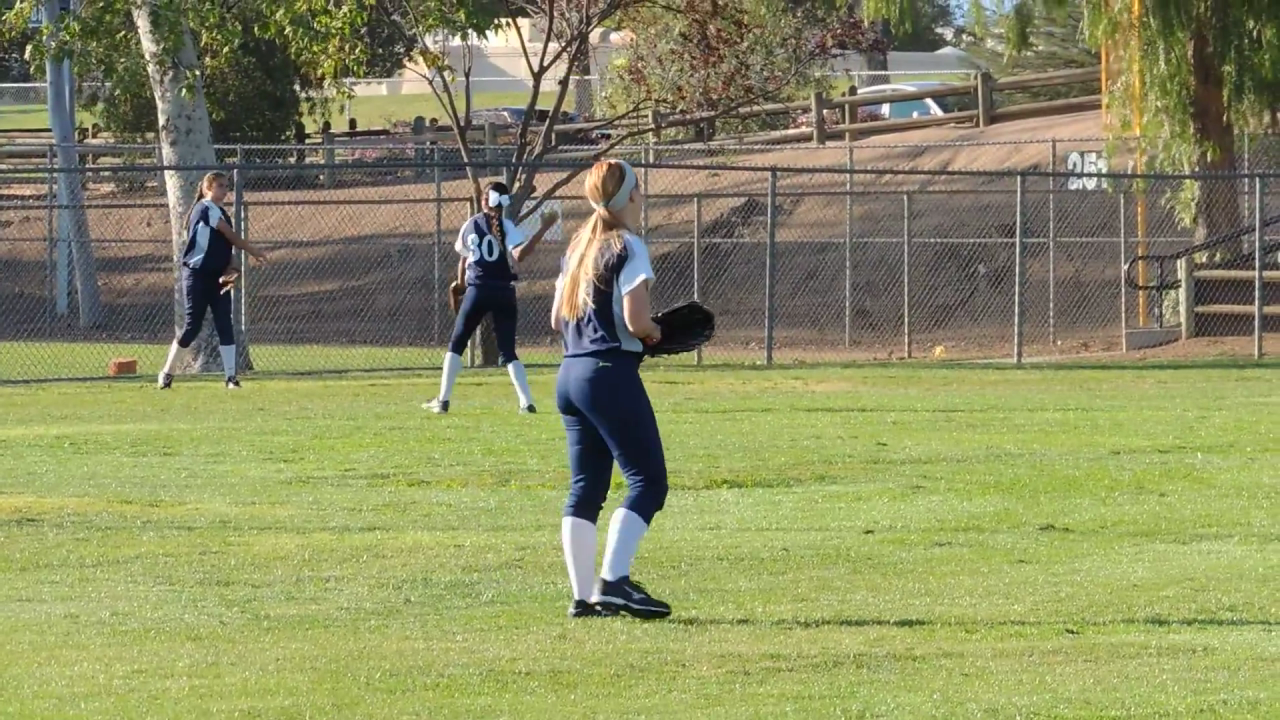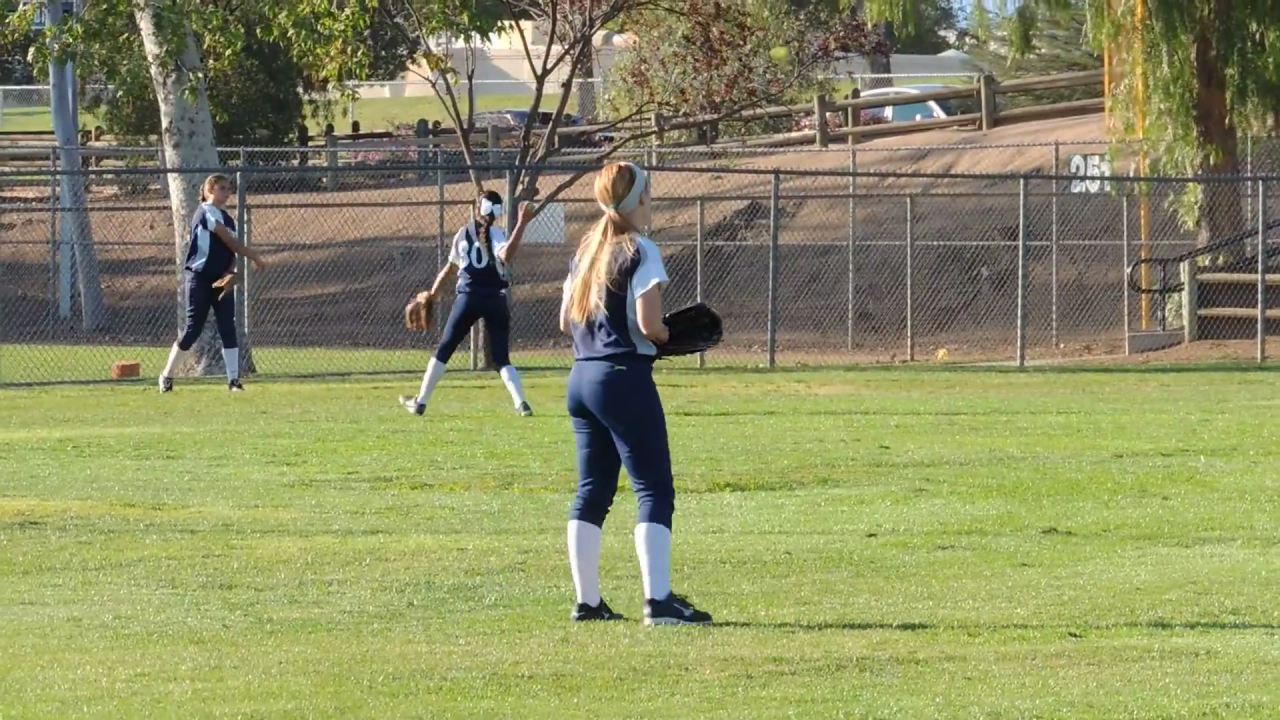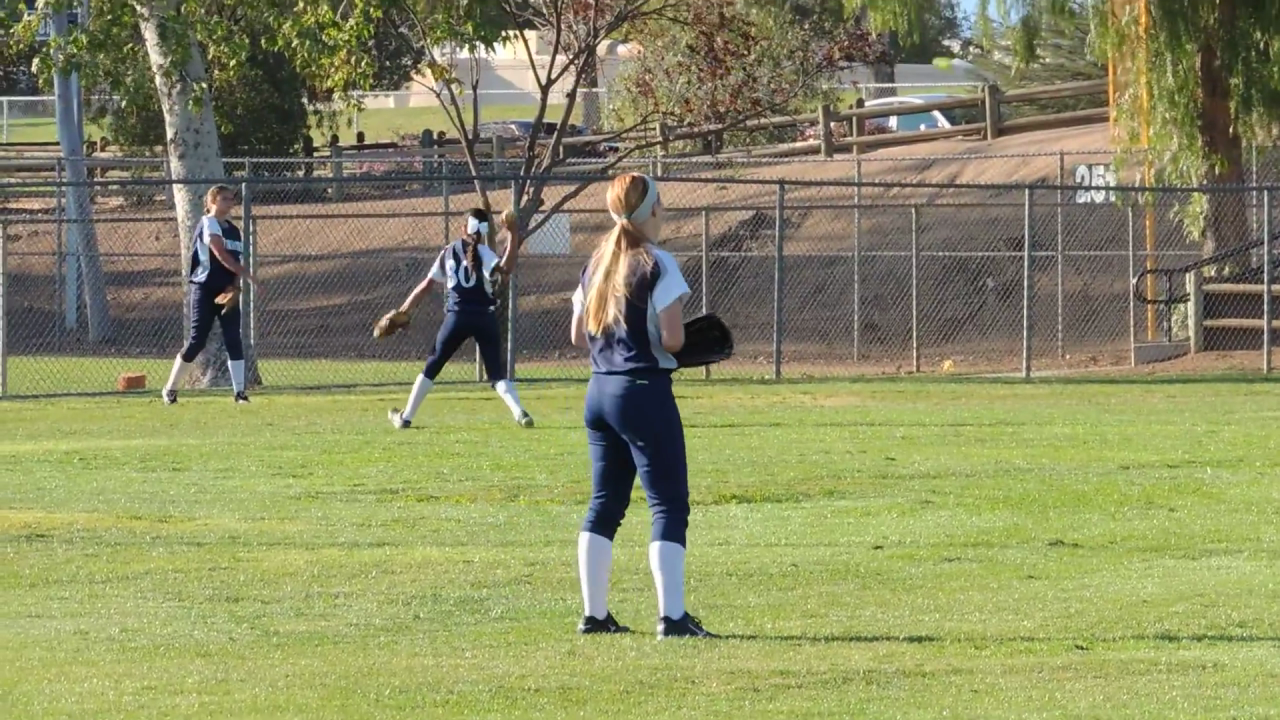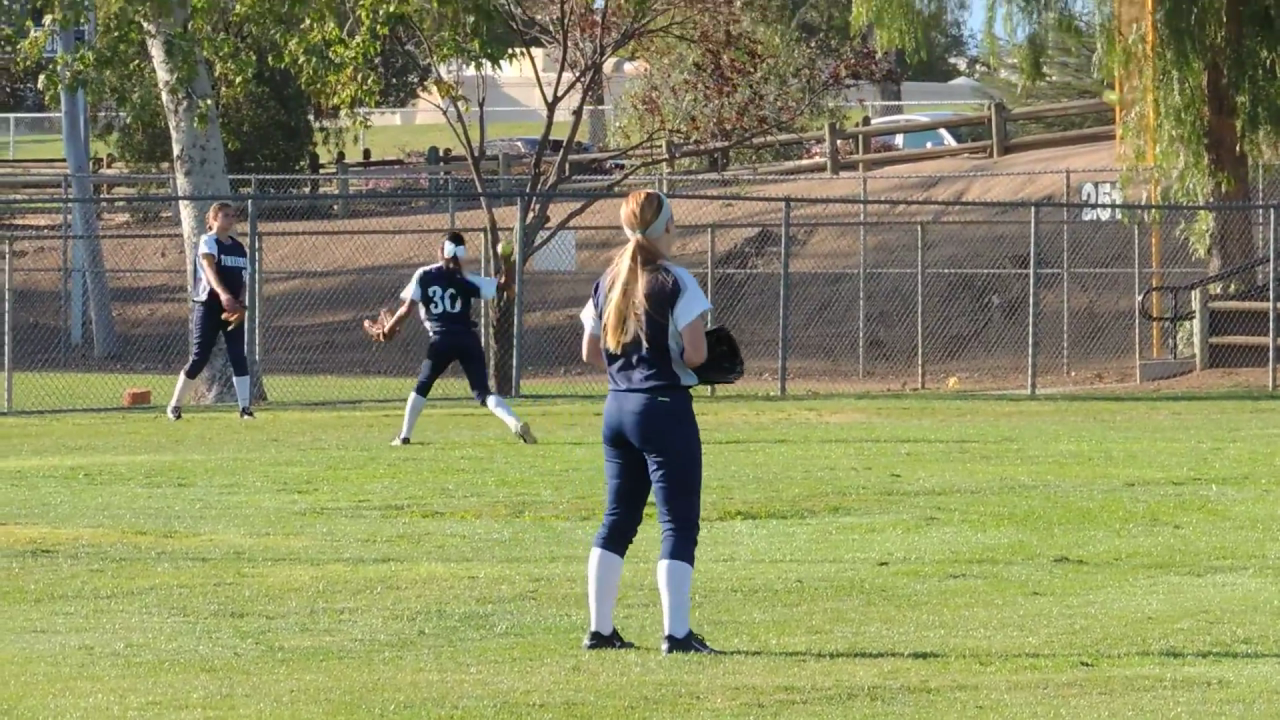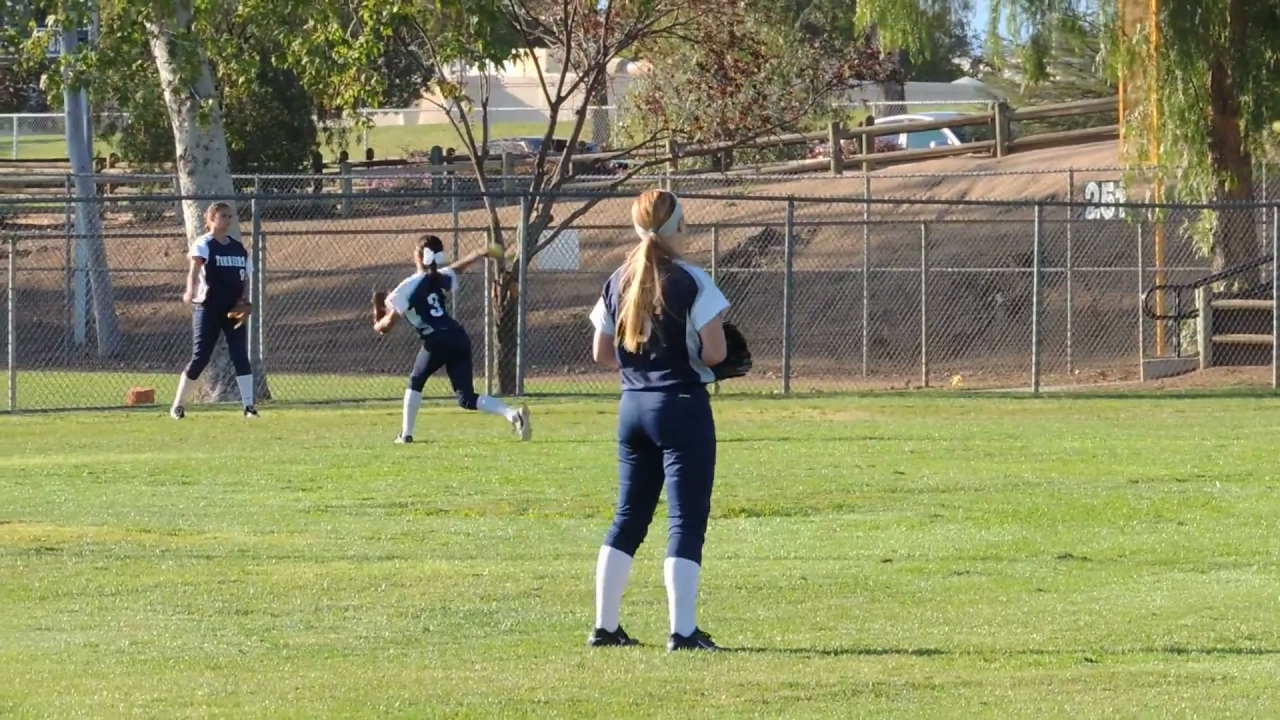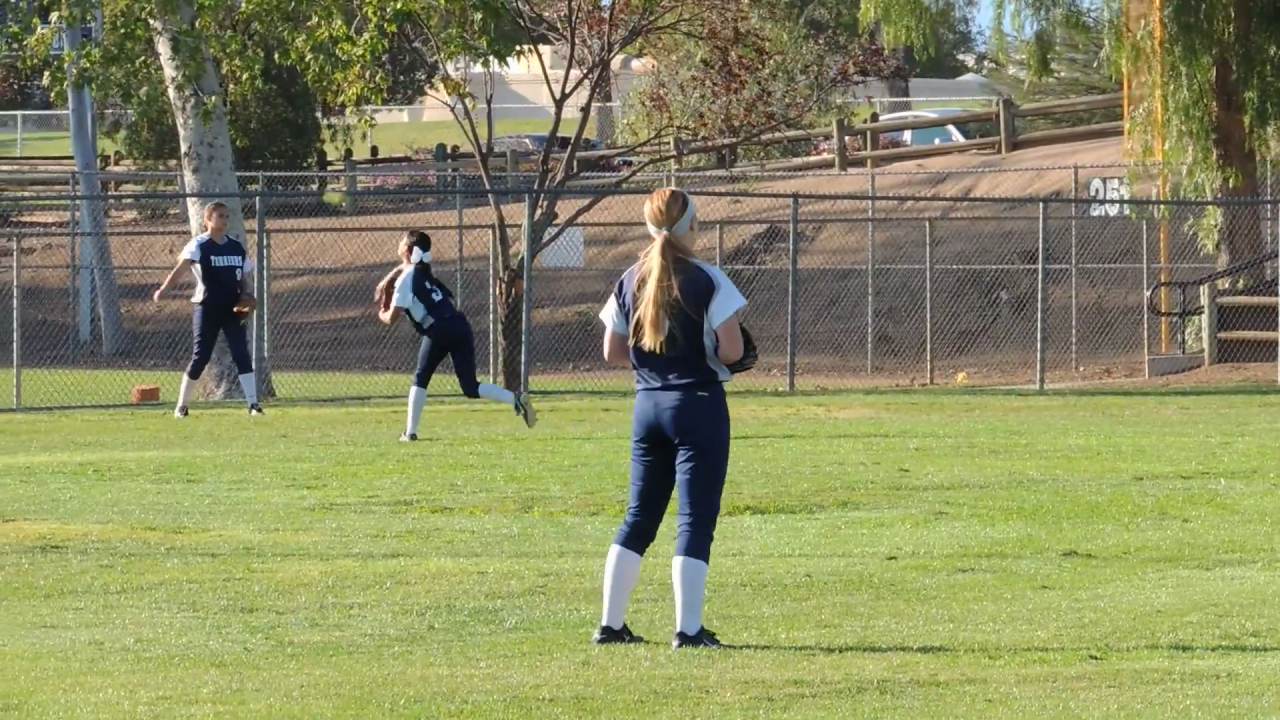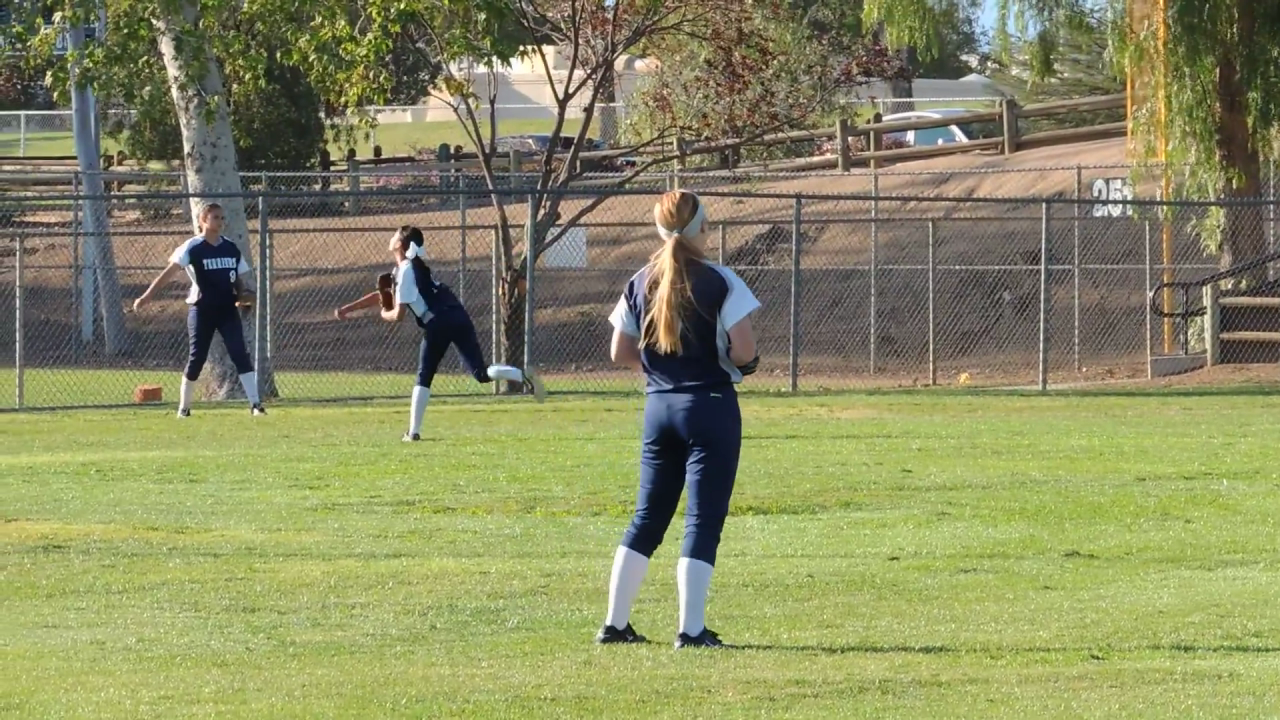
dt=0.1s
person 1, frame 1
left shoulder: (580, 247)
right shoulder: (628, 247)
left elbow: (558, 315)
right elbow: (636, 321)
right wrist: (654, 333)
left hip: (570, 374)
right hip: (611, 376)
left knee: (585, 486)
right knee: (648, 482)
left ankle: (583, 597)
right ankle: (613, 580)
person 1, frame 2
left shoulder: (588, 249)
right shoulder: (640, 250)
left elbow: (566, 321)
right elbow: (648, 324)
right wrist: (666, 336)
left hip: (581, 378)
right hip: (624, 379)
left knee: (593, 490)
right knee: (654, 489)
left ankle: (587, 600)
right ankle: (658, 598)
person 1, frame 3
left shoulder: (596, 264)
right shoulder: (657, 264)
left elbow: (578, 335)
right elbow: (672, 337)
right wrist: (670, 344)
left hip: (599, 392)
right hip: (644, 393)
left knee: (605, 503)
right knee: (669, 505)
left ankle: (594, 614)
right ankle: (673, 617)
person 1, frame 4
left shoulder: (609, 281)
right shoulder: (676, 281)
left elbow: (591, 352)
right elbow: (696, 353)
right wrist: (681, 361)
left hip: (618, 409)
right hip: (664, 410)
left knee: (618, 520)
right knee: (680, 524)
left ankle: (600, 629)
right ankle: (677, 634)
person 1, frame 5
left shoulder: (617, 282)
right shoulder: (691, 280)
left elbow: (602, 352)
right elbow: (715, 351)
right wrist: (691, 358)
left hip: (633, 407)
right hip: (682, 408)
left knee: (628, 517)
right knee: (686, 522)
left ankle: (605, 627)
right ankle: (683, 633)
person 1, frame 6
left shoulder: (630, 280)
right shoulder: (707, 279)
left elbow: (613, 352)
right elbow: (732, 350)
right wrist: (705, 356)
left hip: (648, 406)
right hip: (698, 406)
left knee: (639, 516)
right knee: (696, 520)
left ankle: (611, 624)
right ankle: (688, 631)
person 1, frame 7
left shoulder: (640, 283)
right shoulder: (720, 281)
left elbow: (620, 353)
right elbow: (745, 351)
right wrist: (720, 360)
left hip: (659, 409)
right hip: (710, 408)
left knee: (647, 517)
right knee: (703, 522)
left ankle: (615, 624)
right ankle: (691, 631)
person 2, frame 1
left shoulder: (469, 225)
right shoulder: (506, 226)
left elbow: (464, 261)
right elbow: (519, 255)
left wrist: (460, 282)
right wrist: (542, 230)
left hip: (478, 291)
right hip: (505, 293)
left knee: (457, 344)
right knee: (507, 352)
left ankle: (443, 399)
right ankle: (526, 402)
person 2, frame 2
left shoulder: (462, 233)
right shoulder: (495, 234)
left elbow: (450, 268)
right elbow: (506, 257)
left wrist: (431, 293)
right wrist: (522, 224)
left hip: (468, 299)
right hip: (495, 301)
left knee: (444, 350)
right knee: (501, 358)
left ankle: (420, 402)
right ankle: (521, 403)
person 2, frame 3
left shoulder: (449, 250)
right shoulder: (483, 253)
left elbow: (427, 284)
right elbow: (504, 269)
left wrist: (405, 308)
right wrist: (513, 236)
left hip: (456, 317)
right hip: (485, 319)
left knee: (432, 367)
right knee: (497, 374)
left ankle: (405, 417)
right ankle: (520, 414)
person 2, frame 4
left shoulder: (423, 275)
right shoulder: (465, 279)
left elbow: (406, 310)
right elbow: (500, 287)
left wrist: (387, 330)
left hip: (443, 340)
right hip: (469, 340)
left knee: (423, 386)
right knee: (483, 392)
left ankle: (404, 435)
right ankle: (516, 424)
person 2, frame 5
left shoulder: (409, 285)
right shoulder: (441, 278)
left elbow: (389, 322)
right elbow: (457, 268)
left wrist: (378, 325)
right wrist: (480, 255)
left hip: (437, 342)
right hip: (460, 339)
left knee: (416, 383)
right knee: (467, 399)
left ankle: (406, 434)
right ankle: (514, 414)
person 2, frame 6
left shoulder: (407, 278)
right shoulder: (421, 268)
left elbow: (391, 318)
left wrist: (383, 313)
right wrist: (387, 280)
left hip: (439, 331)
right hip: (461, 327)
left knee: (421, 379)
right knee: (471, 387)
left ankle: (411, 432)
right ankle: (515, 400)
person 2, frame 7
left shoulder: (407, 272)
right shoulder: (414, 266)
left elbow: (399, 315)
right elbow: (382, 295)
left wrist: (385, 314)
right wrist: (348, 308)
left hip: (439, 324)
right hip: (459, 316)
left knee: (424, 378)
right knee: (481, 371)
left ankle: (413, 432)
right ankle: (522, 375)
person 3, frame 1
left shoulder: (222, 214)
right shoulder: (206, 207)
right elbow: (232, 236)
left wrist: (232, 270)
right wrist: (256, 253)
left hip: (218, 277)
right hip: (197, 275)
left knee: (225, 326)
right knee: (192, 327)
left ankle: (231, 376)
right ankle: (167, 372)
person 3, frame 2
left shoulder: (227, 218)
right shoulder: (207, 211)
right elbow: (228, 240)
left wrist: (230, 272)
right wrist: (255, 257)
left hip: (220, 281)
right hip: (199, 279)
left knee: (228, 329)
right knee: (193, 330)
left ankle: (233, 380)
right ankle: (167, 375)
person 3, frame 3
left shoulder: (234, 231)
right shoulder: (208, 224)
right elbow: (221, 253)
left wrist: (235, 286)
right wrist: (247, 275)
left hip: (227, 292)
right hip: (204, 290)
left knee: (234, 341)
right knee: (196, 342)
left ankle: (240, 392)
right ankle: (170, 388)
person 3, frame 4
left shoulder: (239, 247)
right shoulder: (207, 242)
right elbow: (210, 269)
left wrist: (239, 302)
right wrist: (223, 293)
left hip: (230, 310)
right hip: (208, 308)
left knee: (239, 357)
right knee: (199, 358)
left ankle: (245, 407)
right ankle: (175, 405)
person 3, frame 5
left shoulder: (238, 248)
right shoulder: (204, 244)
left elbow: (244, 279)
right elbow: (195, 267)
left wrist: (244, 301)
right wrist: (191, 289)
left hip: (233, 310)
right hip: (208, 308)
left knee: (241, 357)
right knee: (200, 358)
left ankle: (249, 406)
right ankle: (178, 405)
person 3, frame 6
left shoulder: (237, 247)
right shoulder: (198, 245)
left elbow: (244, 278)
right elbow: (181, 267)
left wrist: (247, 298)
right wrist: (164, 288)
left hip: (232, 309)
right hip: (207, 309)
left knee: (242, 355)
right knee: (200, 358)
left ankle: (253, 403)
right ankle: (182, 405)
person 3, frame 7
left shoulder: (232, 248)
right shoulder: (192, 248)
left elbow: (239, 280)
right elbow: (169, 272)
left wrist: (245, 294)
right wrist: (147, 296)
left hip: (228, 309)
right hip: (202, 310)
left knee: (241, 354)
right knee: (197, 359)
left ankle: (255, 403)
right ankle: (183, 407)
